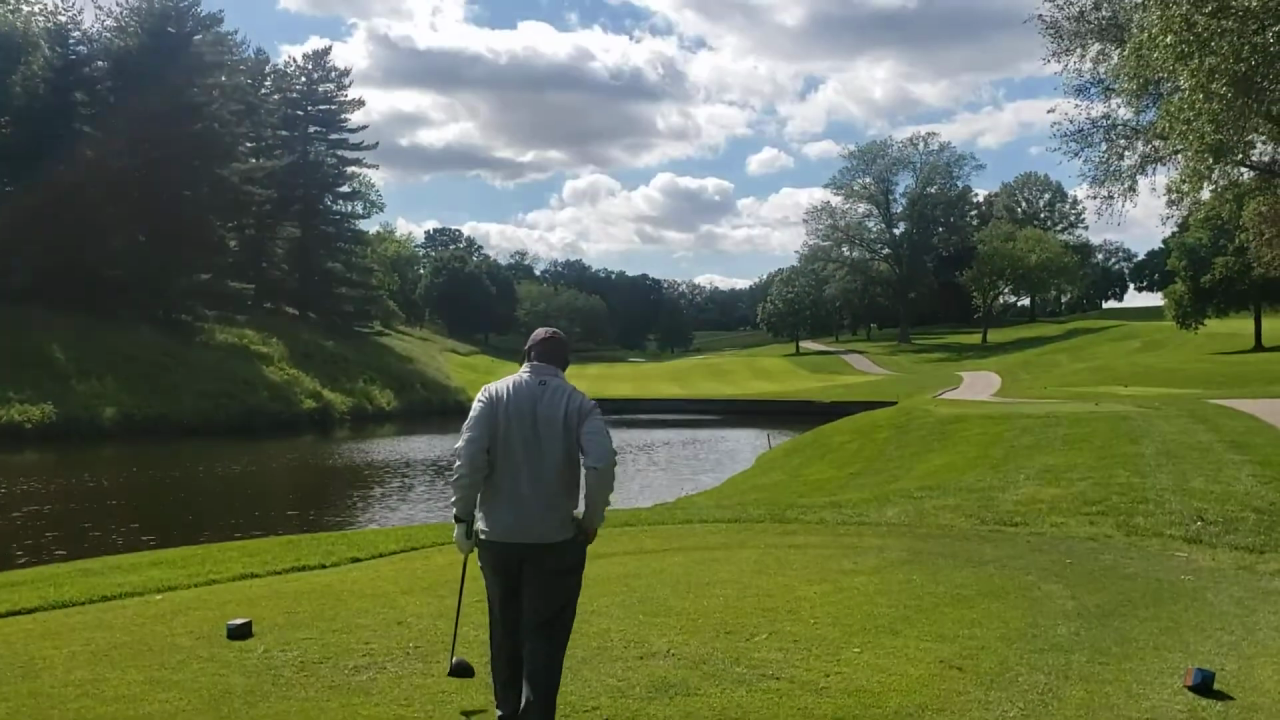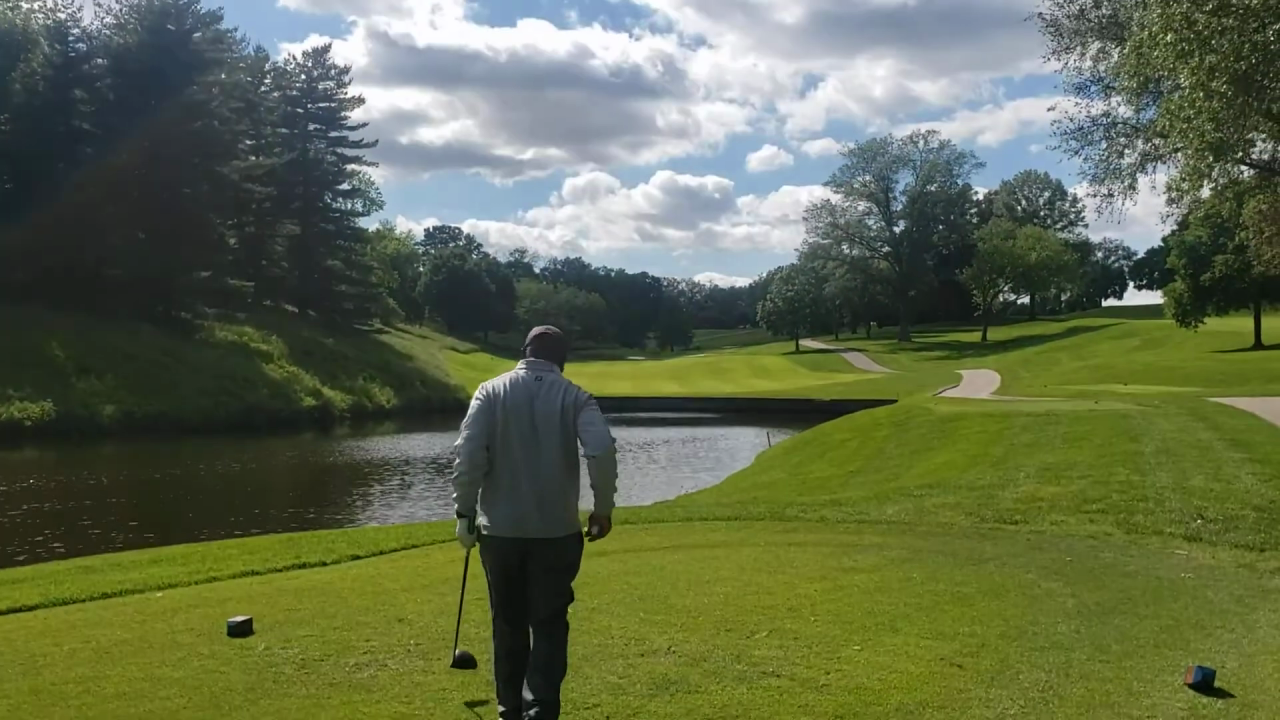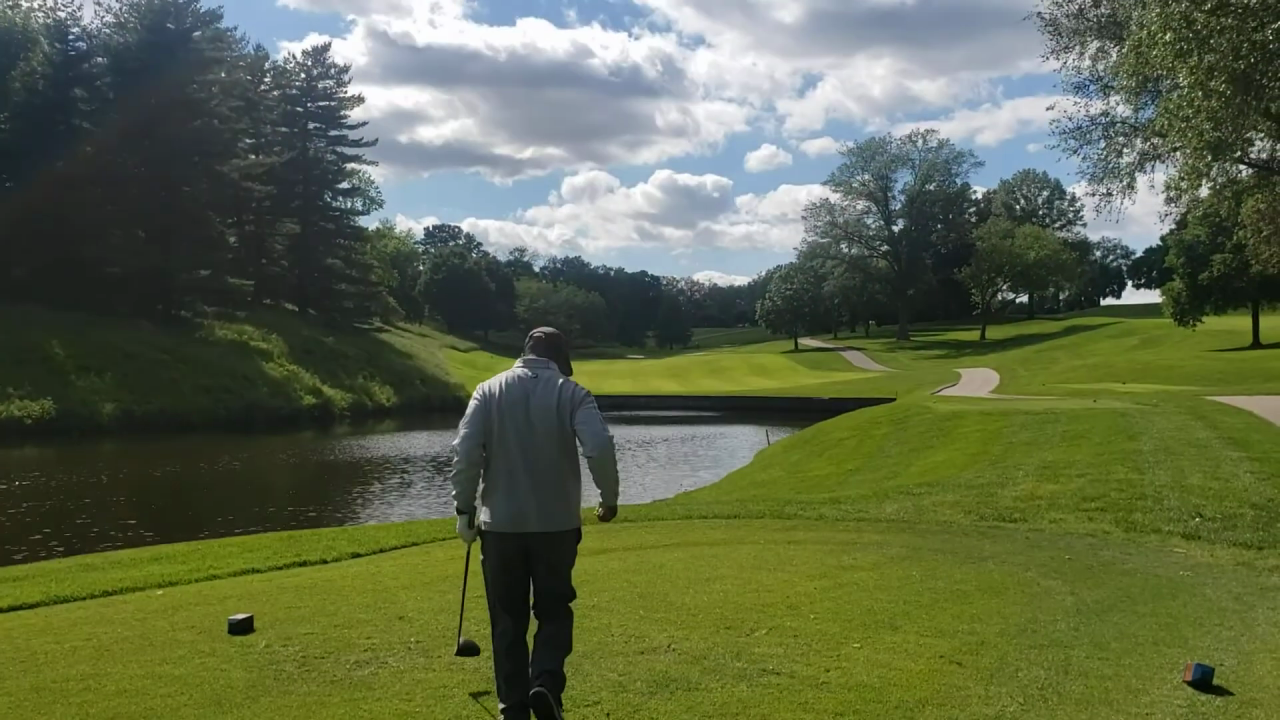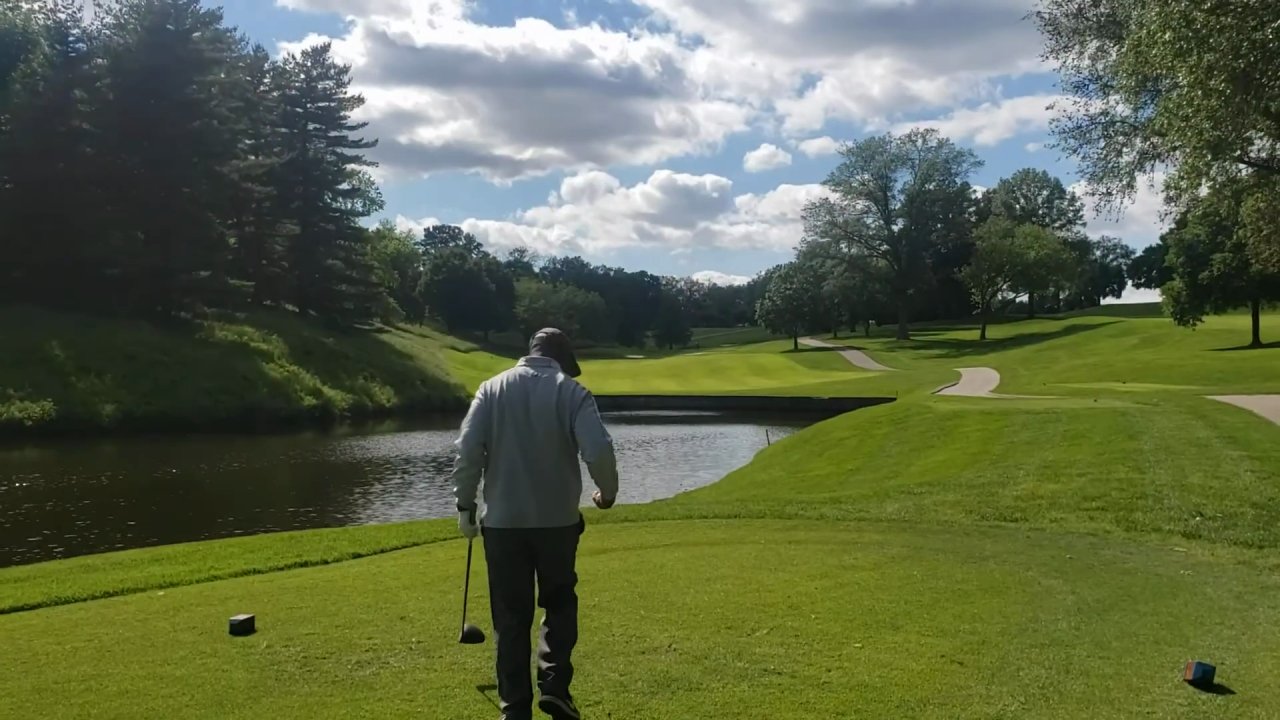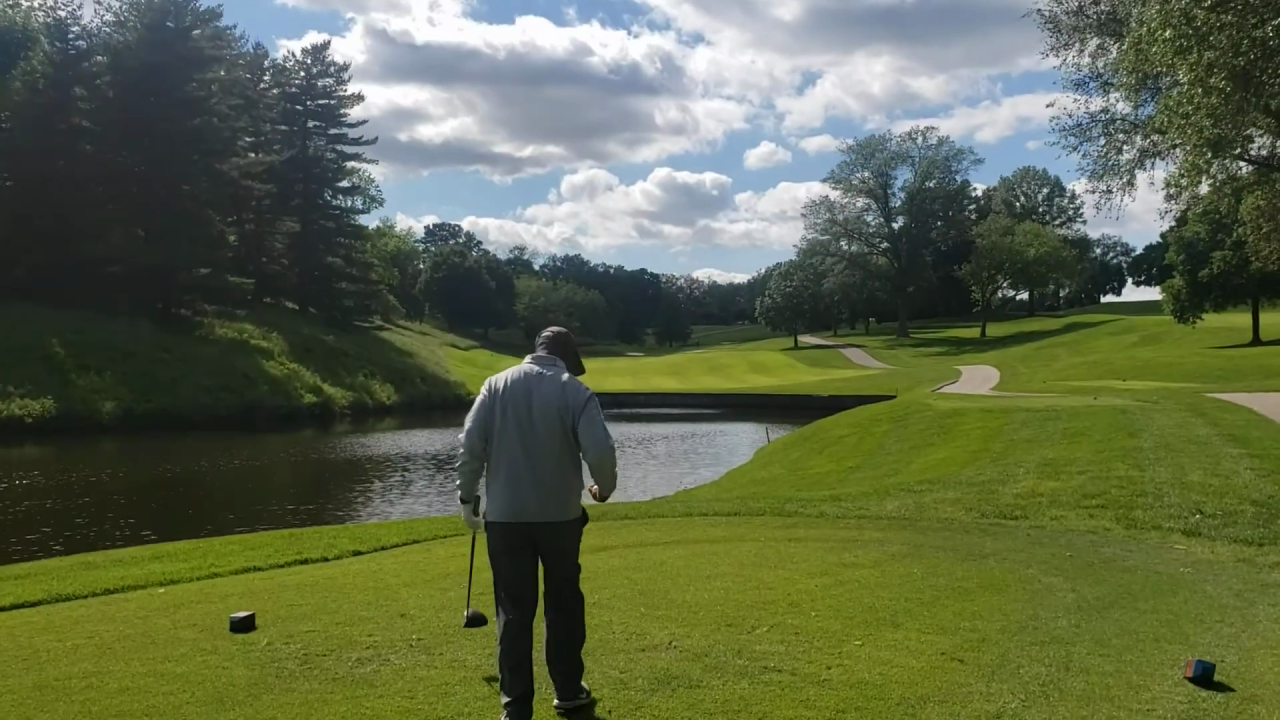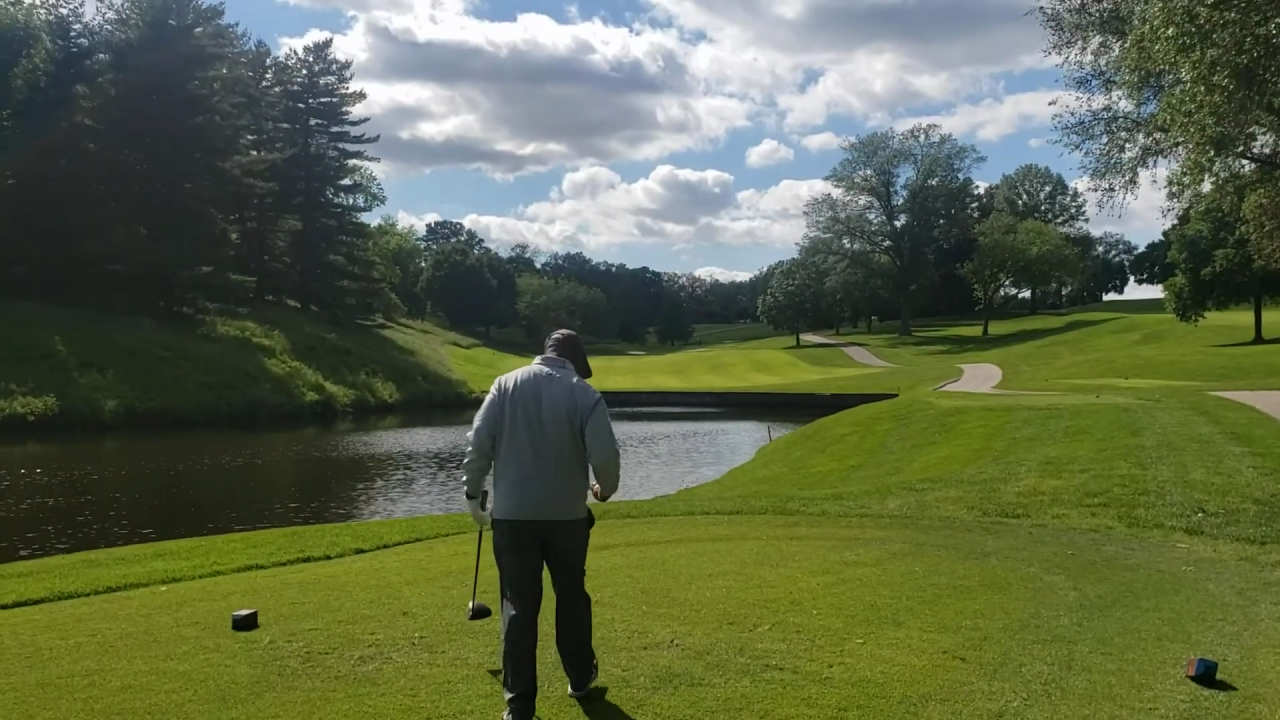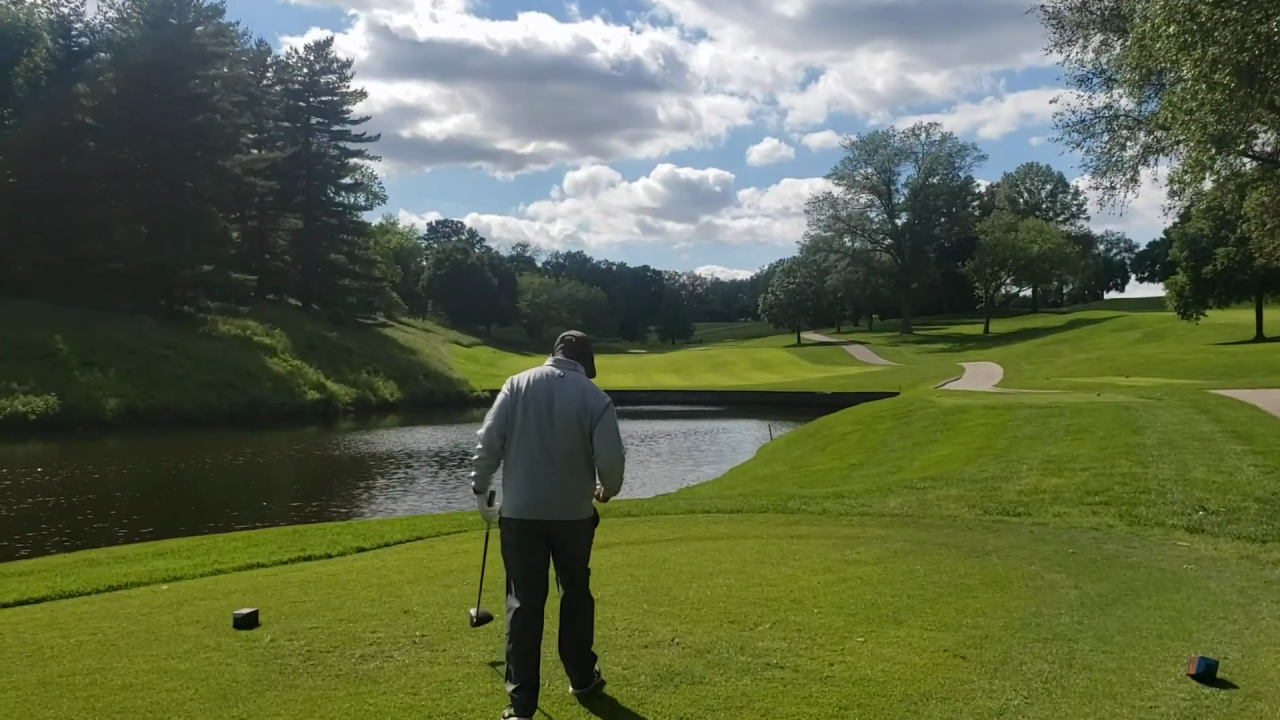
dt=0.1s
person 1, frame 1
left shoulder: (493, 394)
right shoulder: (579, 403)
left elbow: (468, 459)
right elbow: (601, 464)
left wrist: (463, 518)
right wrist: (590, 522)
left hip: (497, 535)
right hip: (555, 538)
left knee: (505, 629)
right knee: (545, 636)
person 1, frame 2
left shoulder: (491, 391)
right shoulder: (574, 397)
left elbow: (467, 456)
right elbow: (601, 451)
left wrist: (465, 514)
right wrist: (603, 510)
left hip: (500, 529)
right hip: (557, 530)
left knee: (508, 623)
right knee: (550, 624)
person 1, frame 3
left shoulder: (489, 390)
right shoulder: (572, 393)
left elbow: (465, 454)
right elbow: (599, 448)
left wrist: (465, 510)
right wrist: (609, 497)
left hip: (500, 526)
right hip: (557, 525)
left knee: (508, 620)
right knee: (554, 612)
right ankle: (545, 688)
person 1, frame 4
left shoulder: (492, 388)
right shoulder: (573, 392)
left elbow: (467, 451)
right elbow: (598, 450)
left wrist: (465, 506)
right wrist: (608, 492)
left hip: (503, 522)
right hip: (558, 520)
left knee: (510, 617)
right knee: (559, 604)
right ankle: (554, 688)
person 1, frame 5
left shoulder: (496, 384)
right shoulder: (576, 391)
left elbow: (471, 445)
right elbow: (599, 451)
left wrist: (467, 497)
right wrist: (605, 487)
left hip: (505, 517)
right hip: (560, 516)
left knee: (514, 611)
right knee: (564, 599)
right ankle: (568, 688)
person 1, frame 6
left shoulder: (506, 384)
right shoulder: (586, 394)
left elbow: (478, 443)
right elbow: (605, 455)
left wrist: (473, 494)
right wrist: (606, 489)
left hip: (512, 514)
right hip: (567, 514)
left knee: (519, 607)
right knee: (571, 594)
right ankle: (581, 677)
person 1, frame 7
left shoulder: (517, 384)
right shoulder: (595, 397)
left elbow: (489, 441)
right elbow: (611, 458)
left wrist: (481, 490)
right wrist: (608, 490)
left hip: (519, 513)
right hip: (573, 514)
left knee: (523, 603)
right knee: (576, 593)
right ankle: (583, 677)
